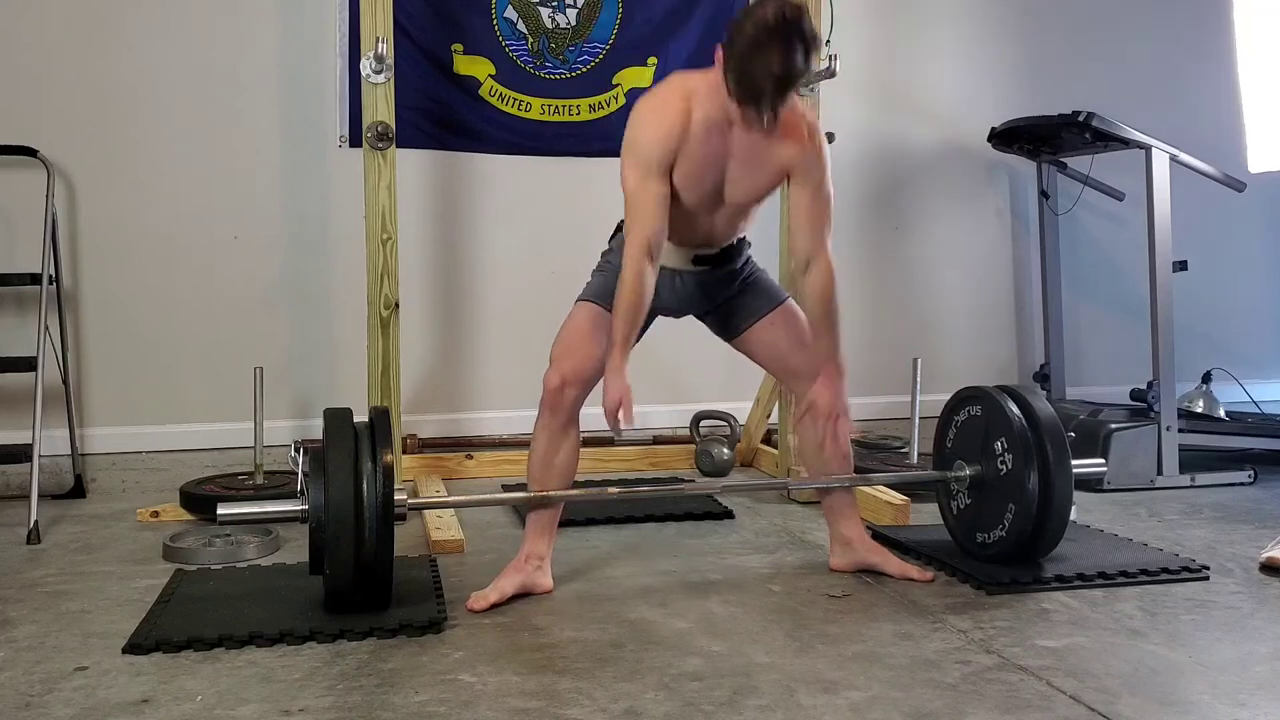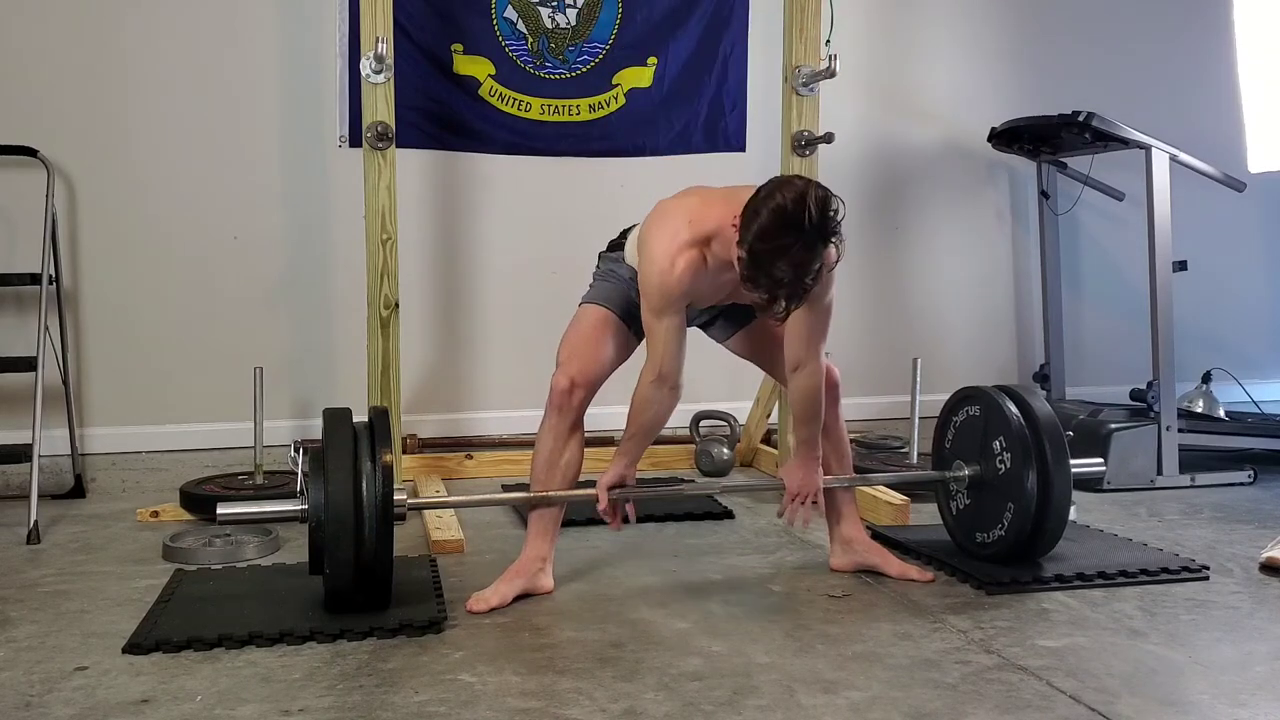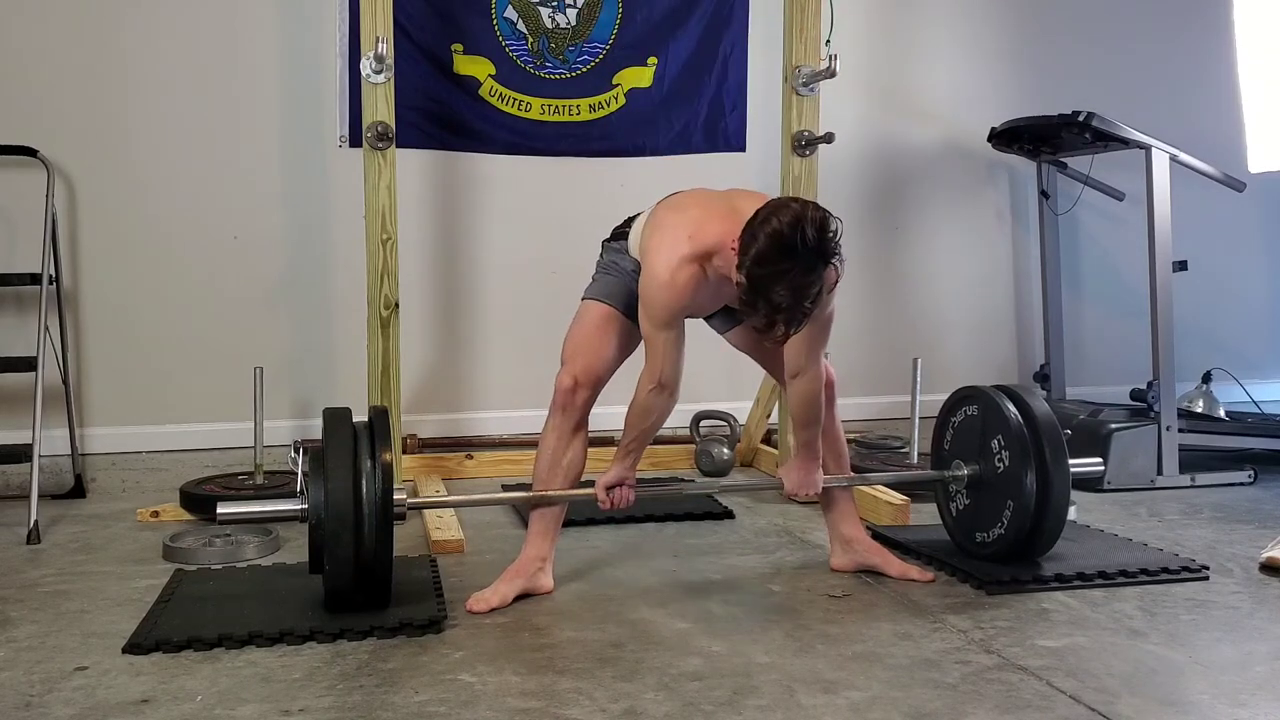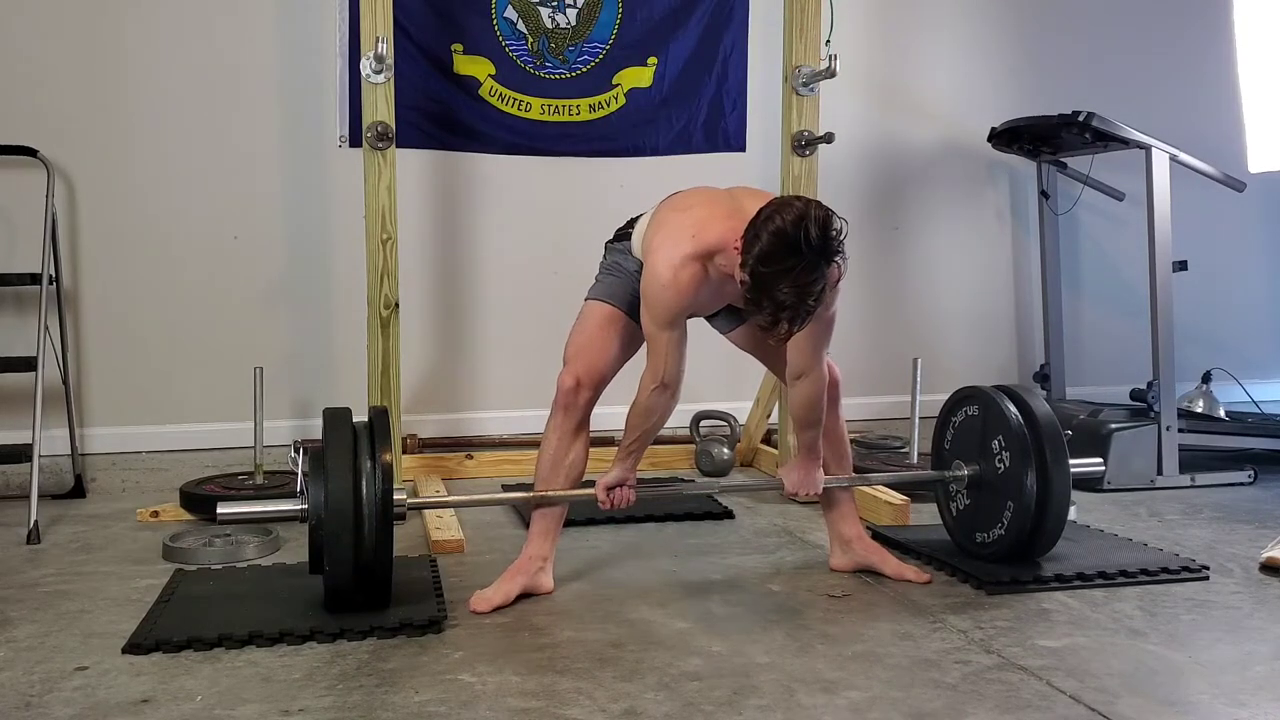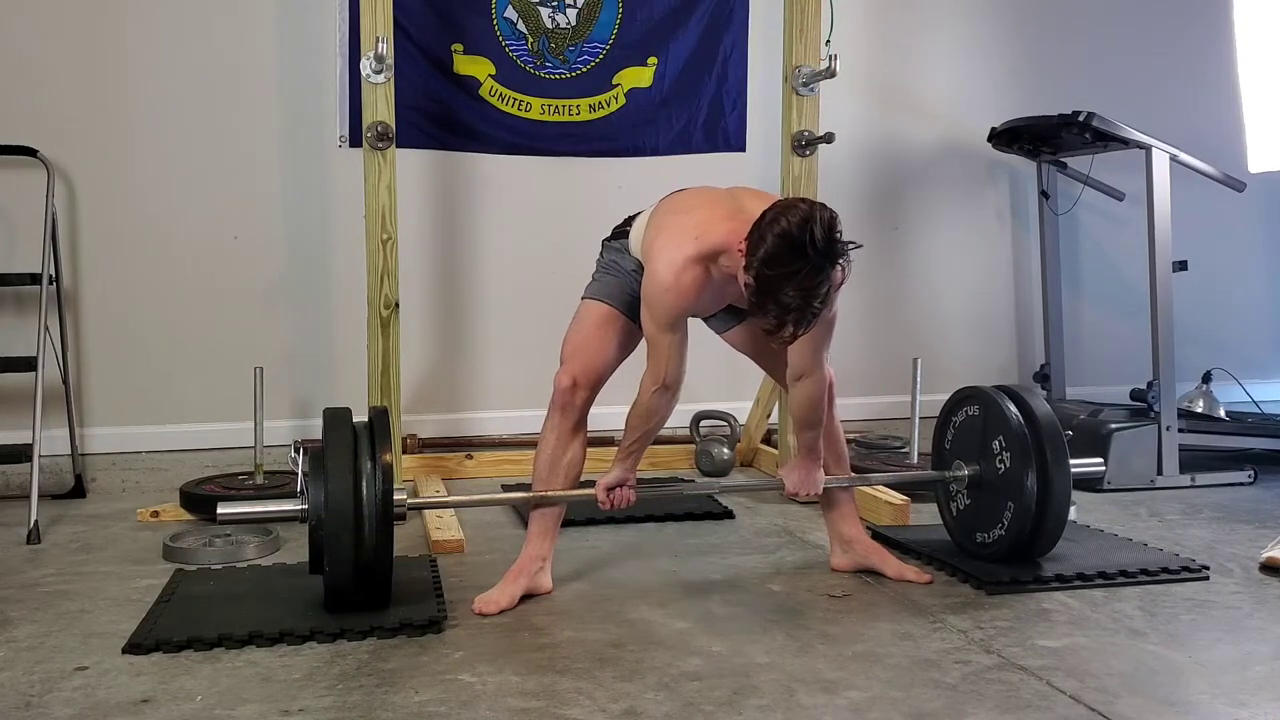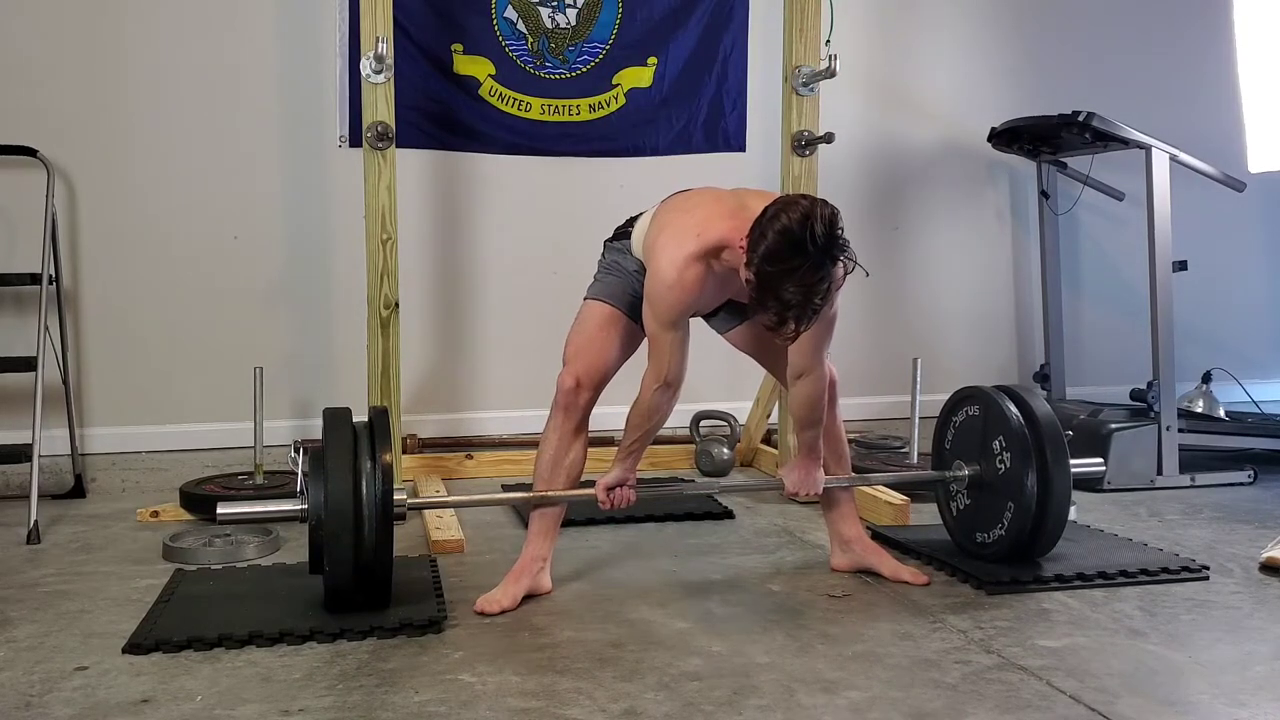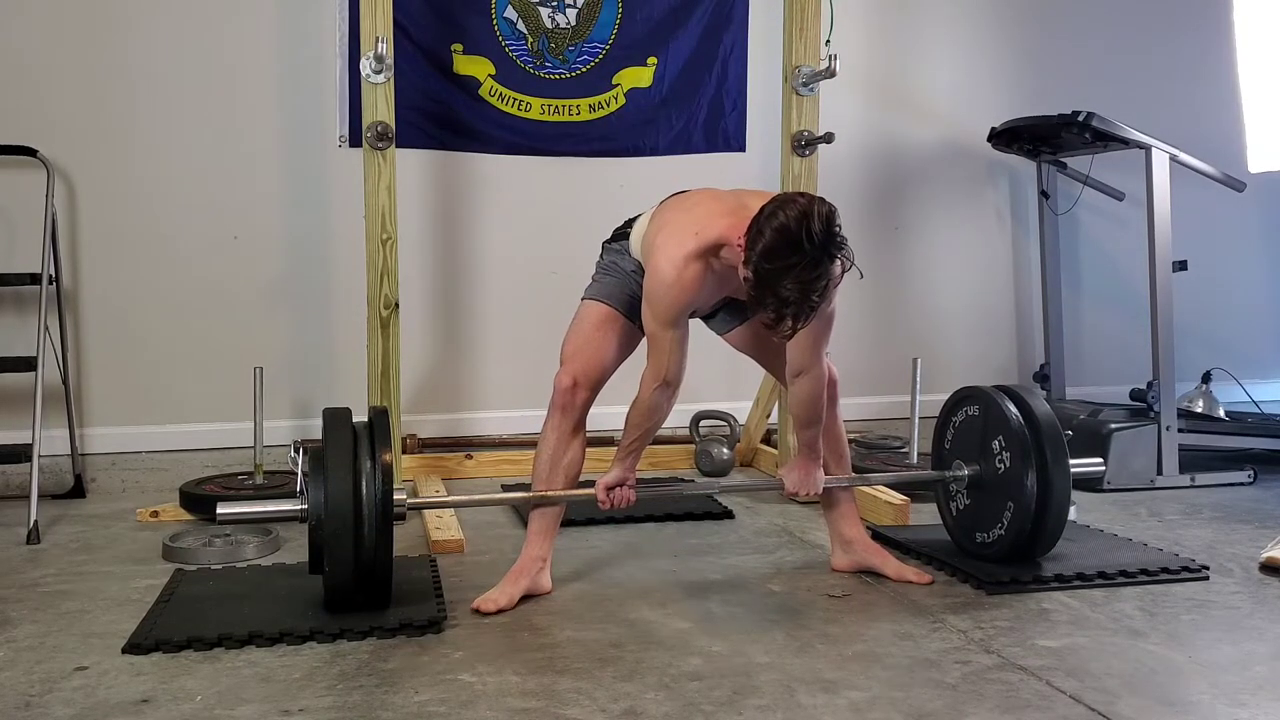
dt=0.5s
person 1, frame 1
left shoulder: (802, 139)
right shoulder: (665, 114)
left elbow: (813, 260)
right elbow: (643, 253)
left wrist: (826, 374)
right wrist: (617, 362)
left hip: (726, 269)
right hip: (641, 257)
left knee: (821, 376)
right knee: (564, 386)
left ankle: (849, 539)
right ankle: (533, 559)
person 1, frame 2
left shoulder: (813, 255)
right shoulder: (674, 251)
left elbow: (804, 366)
right elbow: (663, 380)
left wrist: (806, 458)
left hip: (721, 298)
right hip: (634, 275)
left knee: (824, 383)
right knee: (569, 387)
left ankle: (849, 540)
right ankle: (535, 562)
person 1, frame 3
left shoulder: (813, 267)
right shoulder: (673, 265)
left elbow: (803, 372)
right elbow: (660, 385)
left wrist: (807, 458)
right wrist: (623, 464)
left hip: (723, 274)
right hip: (635, 262)
left knee: (821, 382)
right knee: (574, 386)
left ankle: (849, 540)
right ankle: (534, 561)
person 1, frame 4
left shoulder: (815, 267)
right shoulder: (676, 266)
left elbow: (805, 374)
right elbow: (663, 384)
left wrist: (808, 459)
left hip: (729, 274)
right hip: (638, 262)
left knee: (825, 381)
right knee: (576, 385)
left ankle: (849, 541)
right ankle: (536, 562)
person 1, frame 5
left shoulder: (817, 267)
right shoulder: (675, 269)
left elbow: (805, 375)
right elbow: (663, 385)
left wrist: (808, 459)
left hip: (730, 274)
right hip: (635, 260)
left knee: (821, 382)
right knee: (573, 385)
left ankle: (848, 541)
right ankle: (534, 562)
person 1, frame 6
left shoulder: (820, 263)
right shoulder: (680, 264)
left elbow: (807, 374)
right elbow: (664, 382)
left wrist: (808, 458)
left hip: (727, 275)
right hip: (638, 262)
left knee: (824, 382)
right knee: (576, 386)
left ankle: (849, 541)
right ankle: (534, 563)
person 1, frame 7
left shoulder: (817, 261)
right shoulder: (677, 263)
left elbow: (805, 372)
right elbow: (663, 382)
left wrist: (808, 457)
left hip: (725, 279)
right hip: (636, 264)
left knee: (824, 380)
right knee: (573, 385)
left ankle: (849, 541)
right ankle: (534, 563)
